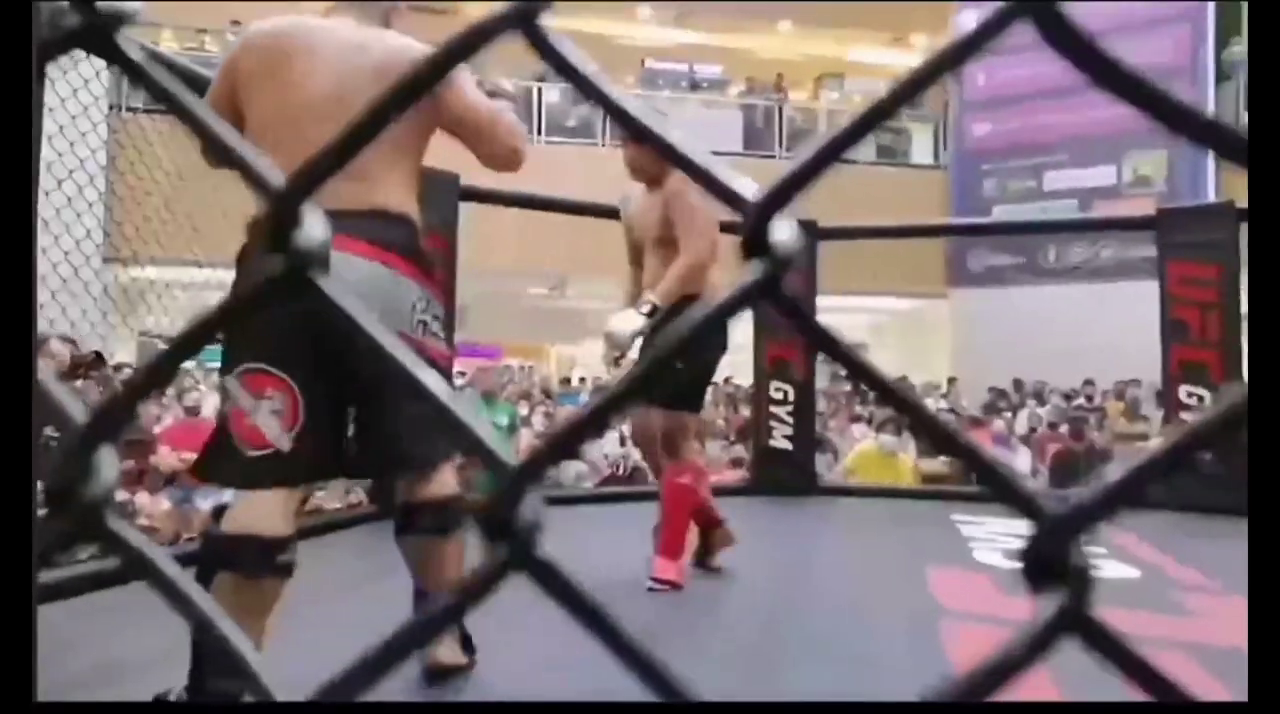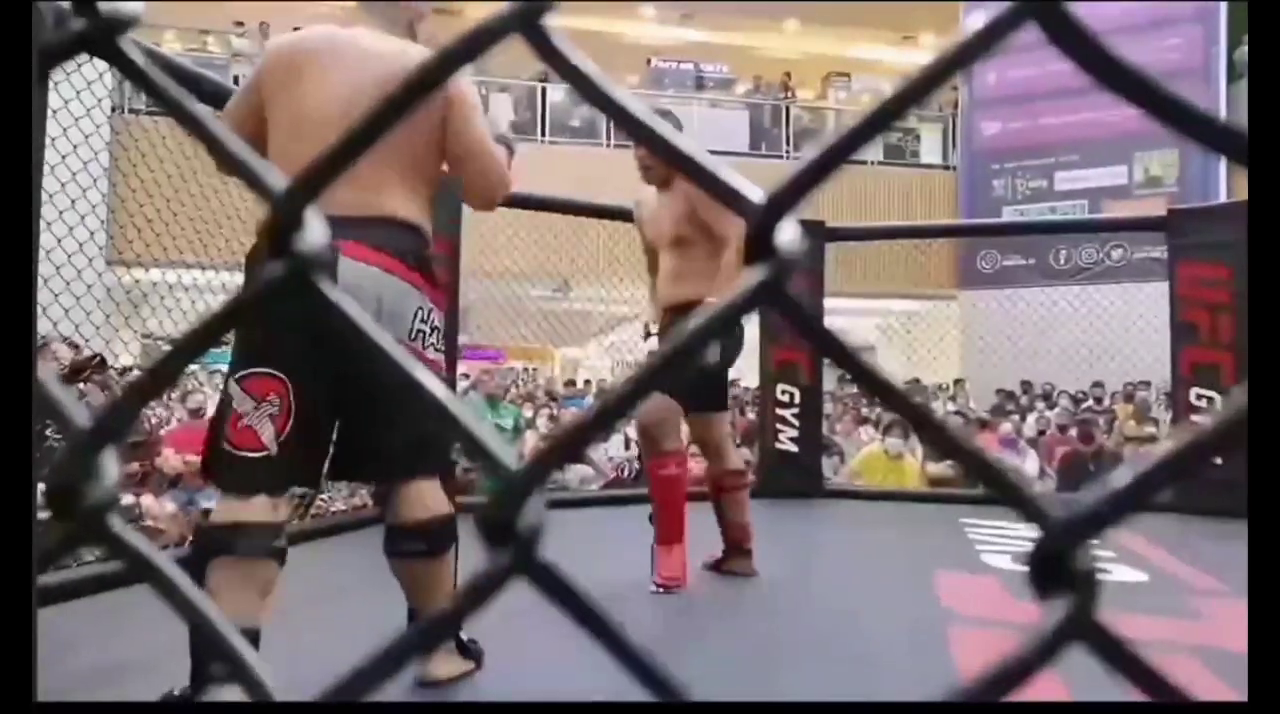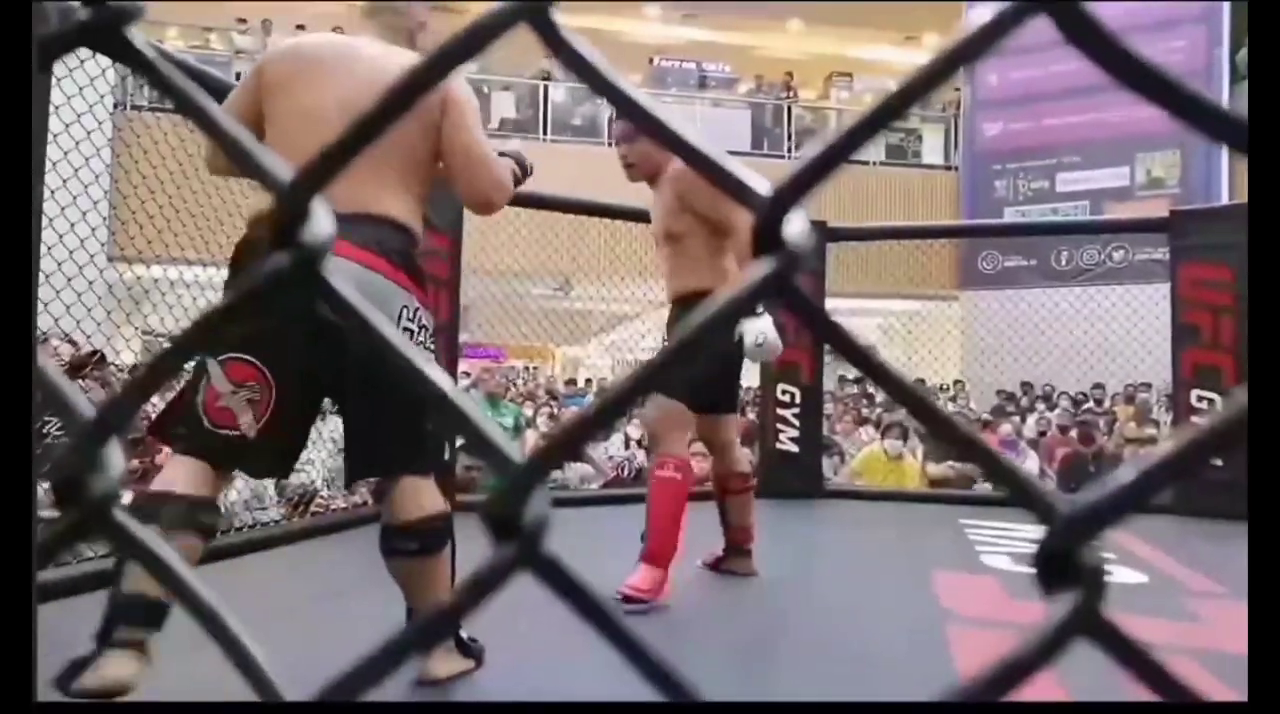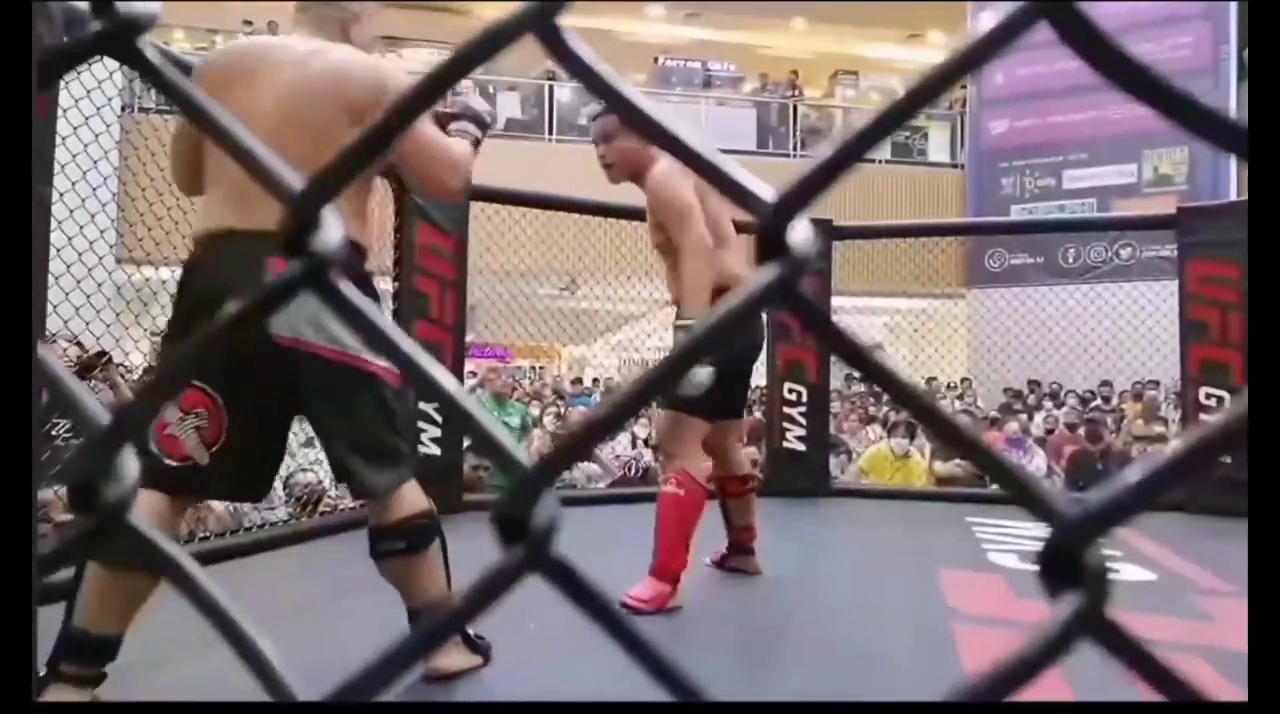
dt=0.2s
person 1, frame 1
right shoulder: (422, 59)
left elbow: (212, 144)
right elbow: (509, 151)
right wrist: (495, 103)
right hip: (384, 266)
left knee: (267, 476)
right knee: (424, 457)
left ankle: (216, 685)
right ankle: (443, 634)
person 1, frame 2
right shoulder: (442, 76)
right elbow: (487, 189)
right wrist: (499, 153)
right hip: (390, 273)
left knee: (249, 473)
right knee: (413, 470)
left ankle: (218, 671)
right ankle: (440, 643)
person 1, frame 3
left shoulder: (286, 57)
right shoulder: (436, 80)
left elbow: (220, 156)
right elbow: (485, 193)
right wrist: (511, 165)
left hip: (275, 259)
right hip: (375, 271)
left knee: (201, 451)
right knee: (408, 467)
left ankle: (120, 644)
right ankle: (441, 643)
person 1, frame 4
left shoulder: (221, 64)
right shoulder: (376, 79)
left elbow: (189, 178)
right elbow: (445, 179)
right wrist: (468, 127)
left hip: (219, 278)
right hip: (321, 286)
left knee: (158, 481)
right knee: (386, 469)
left ankle: (71, 676)
right ankle: (443, 638)
person 2, frame 1
left shoulder: (684, 188)
right shoulder: (633, 201)
left elbow: (695, 256)
left wrist: (645, 310)
right wrist: (625, 321)
right hip: (663, 322)
left knee: (675, 433)
right knee: (648, 431)
left ankle: (669, 557)
right ankle: (712, 526)
person 2, frame 2
left shoulder: (698, 184)
right shoulder: (645, 206)
left elbow: (737, 242)
right wrist: (655, 329)
right hip: (679, 325)
left knee: (655, 419)
right knee: (713, 439)
left ankle: (669, 547)
right ankle: (738, 550)
person 2, frame 3
left shoulder: (684, 174)
right shoulder: (661, 197)
left elbow: (743, 226)
left wrist: (749, 306)
right hip: (691, 318)
left knee: (663, 426)
right knee: (720, 437)
left ankle: (654, 568)
right ankle: (739, 550)
person 2, frame 4
left shoulder: (664, 176)
right shoulder: (667, 180)
left elbow: (700, 248)
left wrist: (691, 331)
left knee: (678, 440)
right knee: (722, 441)
left ankle: (664, 580)
right ankle: (742, 549)
